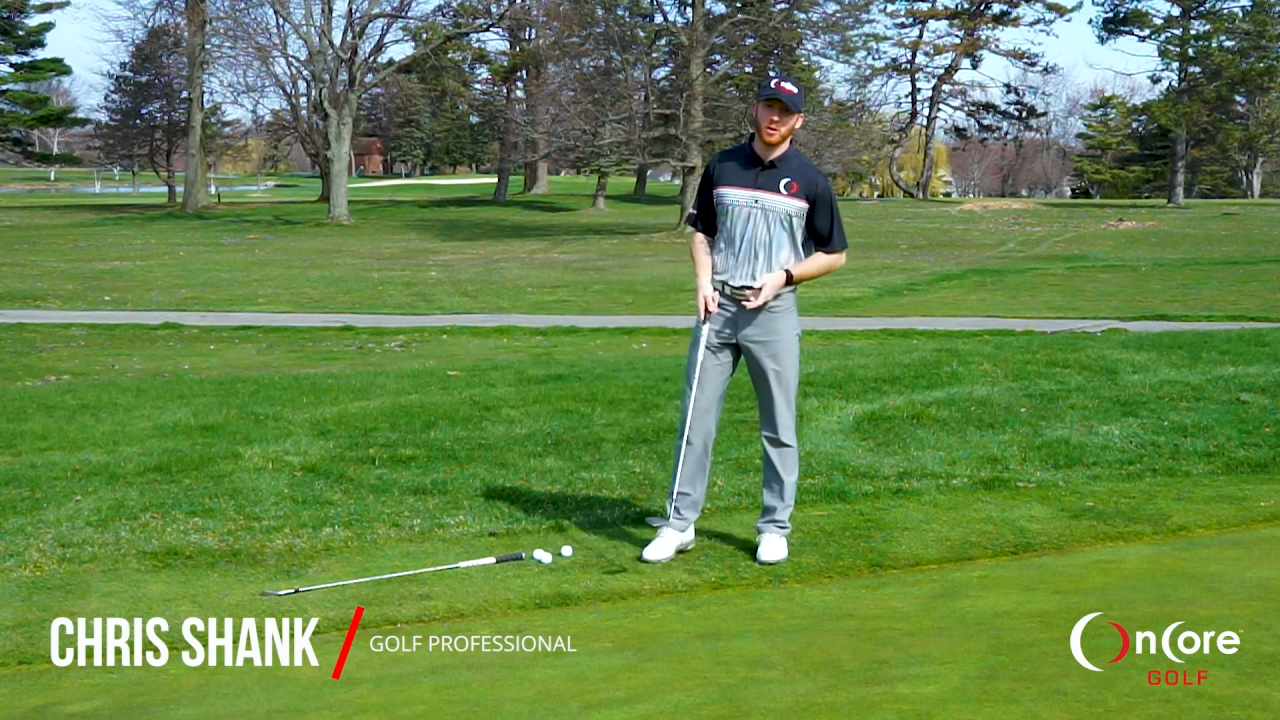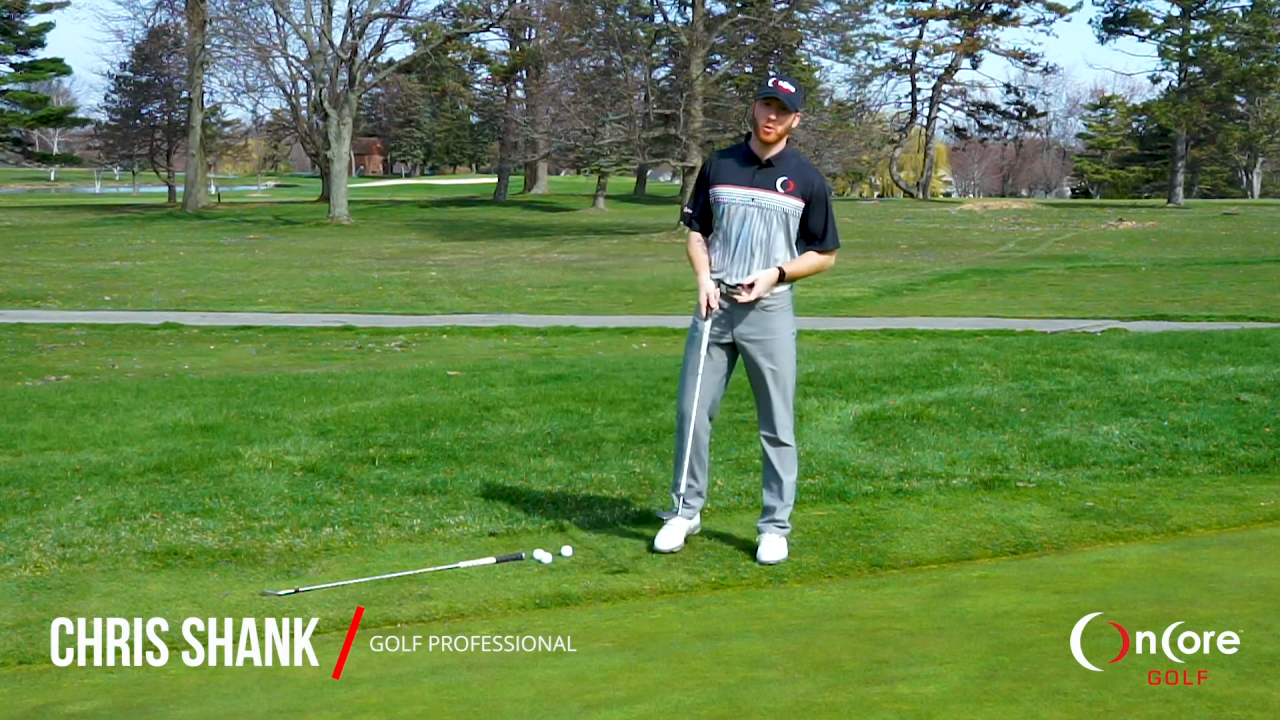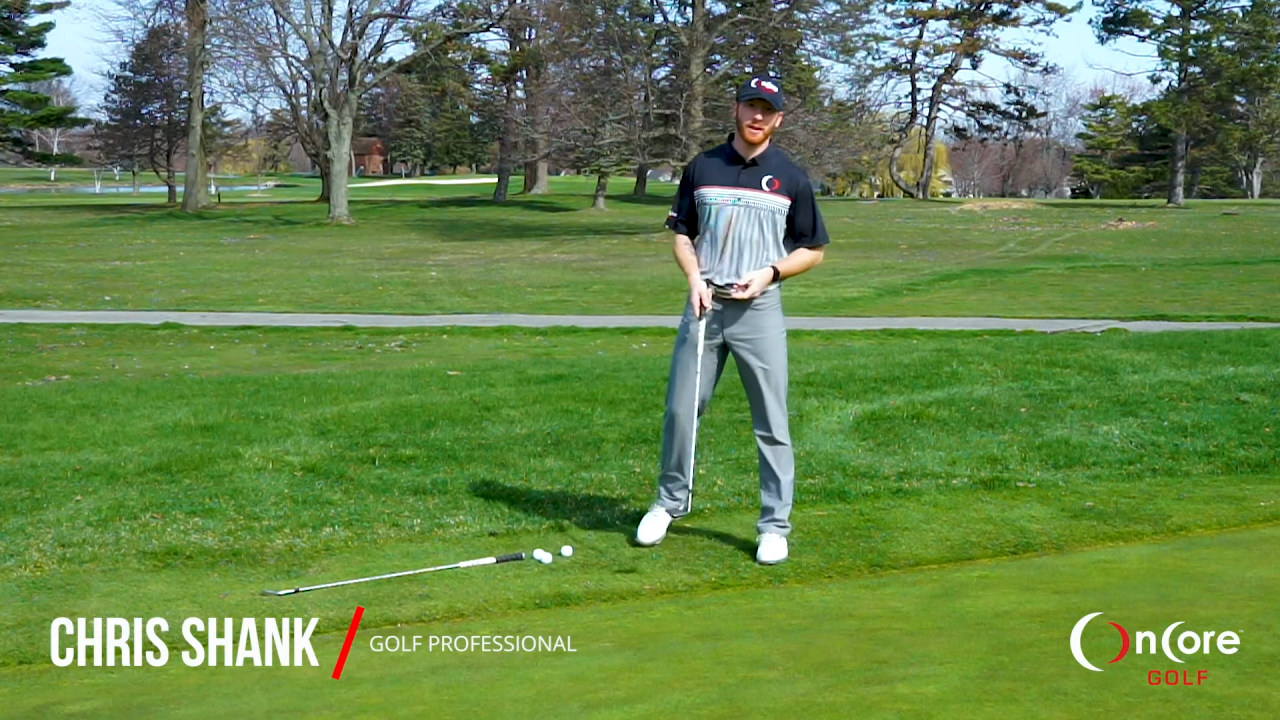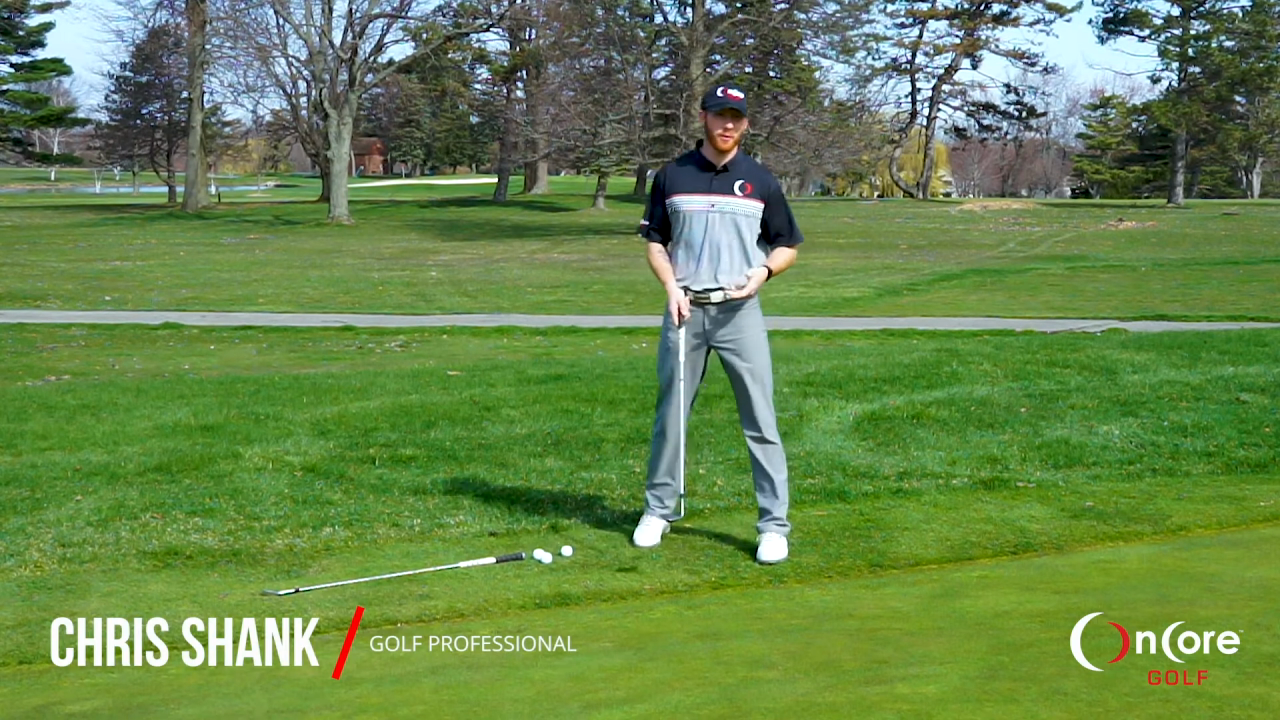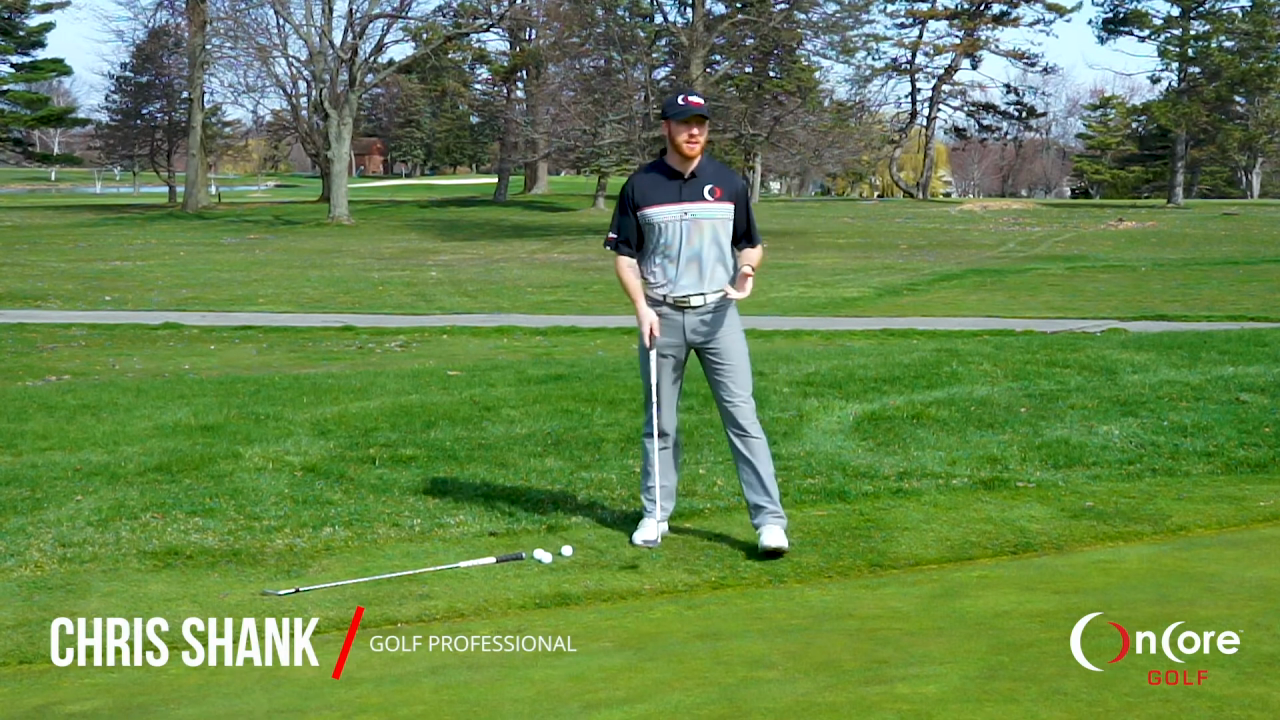
dt=0.2s
person 1, frame 1
left shoulder: (811, 181)
right shoulder: (721, 167)
left elbow: (833, 255)
right elbow: (701, 233)
left wrist: (783, 275)
right wrist: (703, 280)
left hip: (774, 312)
right hip: (719, 309)
left knee: (778, 427)
right knee: (696, 418)
left ankle: (775, 527)
right ankle: (680, 523)
person 1, frame 2
left shoulder: (807, 179)
right shoulder: (717, 166)
left elbow: (824, 254)
right elbow: (696, 232)
left wrist: (775, 273)
right wrist: (704, 277)
left hip: (770, 311)
right hip: (716, 307)
left knee: (776, 426)
right knee: (692, 410)
left ankle: (775, 527)
right ankle: (686, 510)
person 1, frame 3
left shoulder: (791, 178)
right shoulder: (701, 168)
left elbow: (812, 249)
right elbow: (682, 234)
left wrist: (769, 272)
right wrist: (694, 279)
left hip: (760, 311)
right hip: (706, 307)
left knee: (771, 424)
right knee: (681, 410)
left ankle: (775, 526)
right ankle: (669, 501)
person 1, frame 4
left shoulder: (762, 181)
right shoulder: (671, 176)
left elbow: (787, 246)
right elbow: (656, 242)
left wrist: (764, 271)
right wrist: (671, 286)
left hip: (739, 312)
right hip: (686, 311)
left knee: (760, 421)
right knee: (670, 416)
left ankle: (773, 526)
right ankle: (659, 510)
person 1, frame 5
left shoulder: (730, 183)
right shoulder: (639, 187)
left elbow: (750, 245)
right elbow: (625, 256)
left wrist: (747, 269)
right wrist: (641, 308)
left hip: (717, 313)
right hip: (663, 316)
left knee: (742, 416)
right knee: (660, 421)
left ankle: (769, 520)
right ankle: (656, 512)
